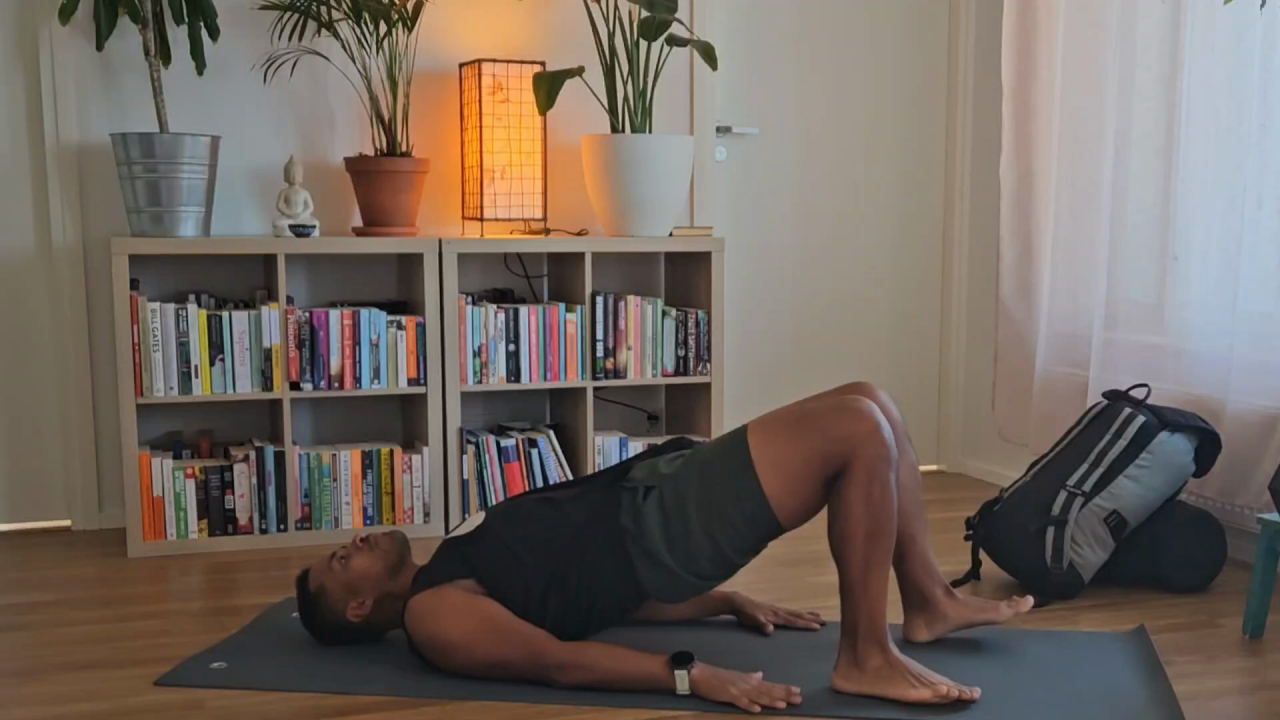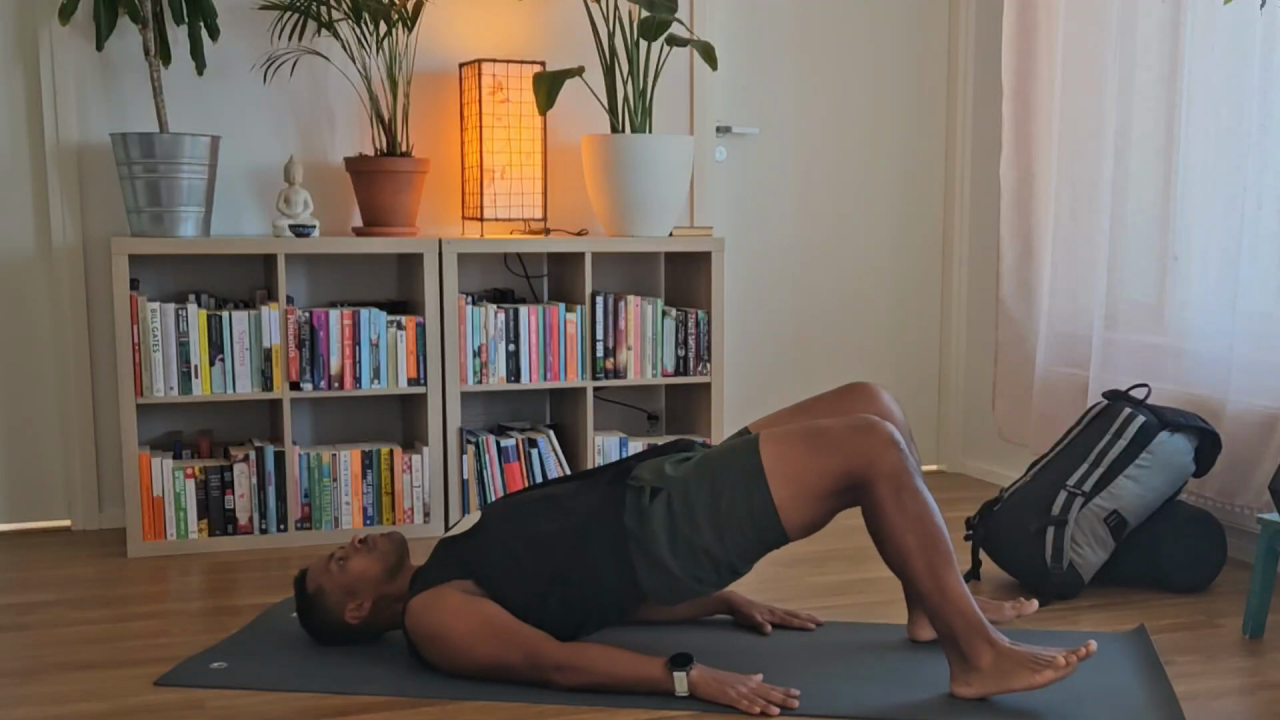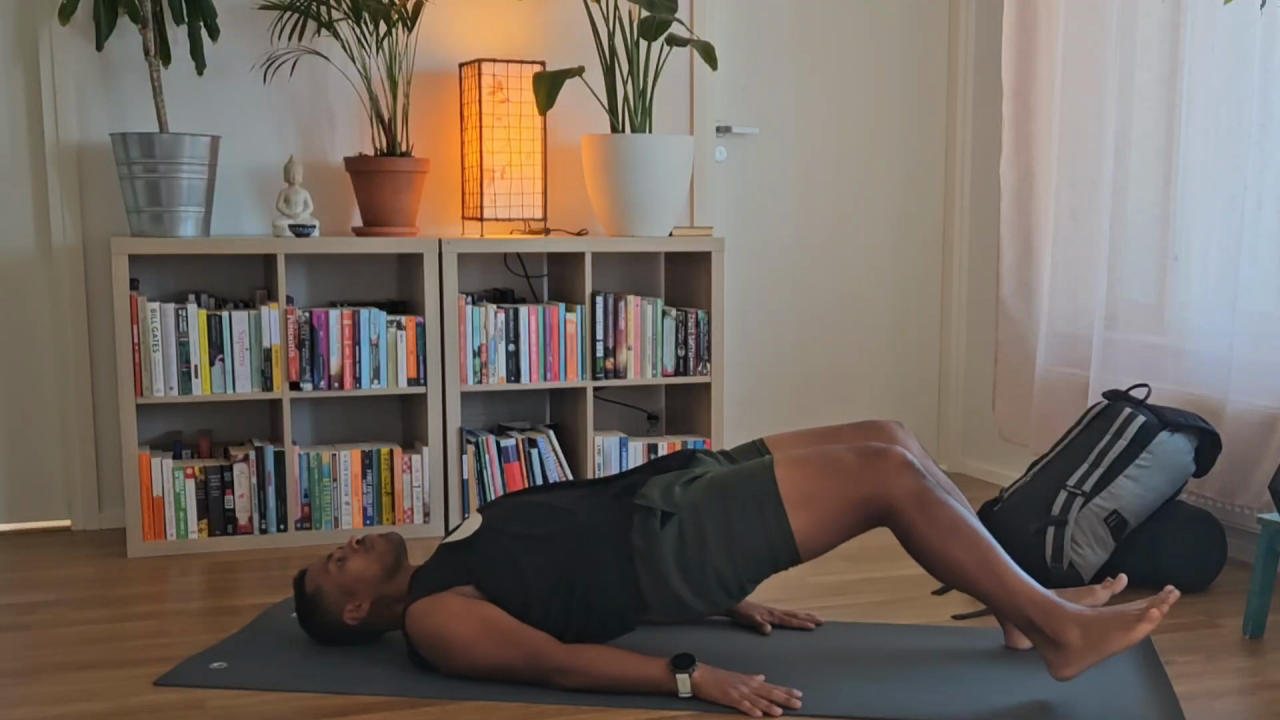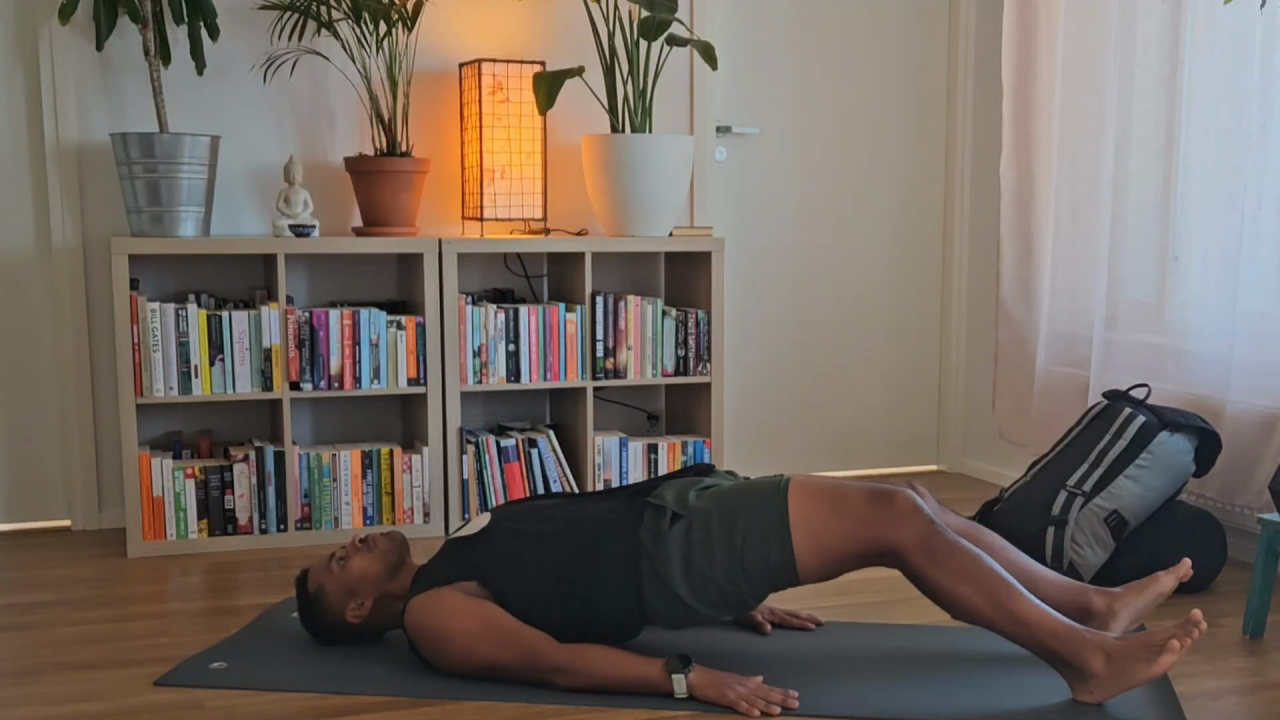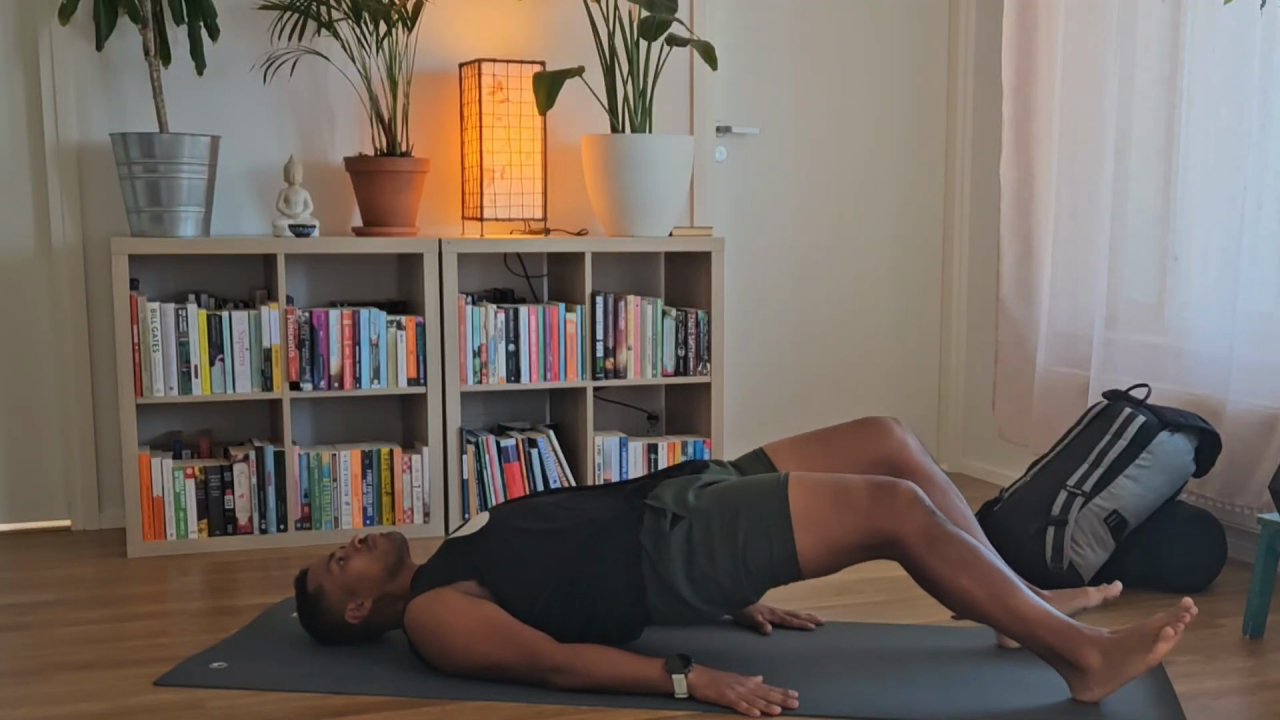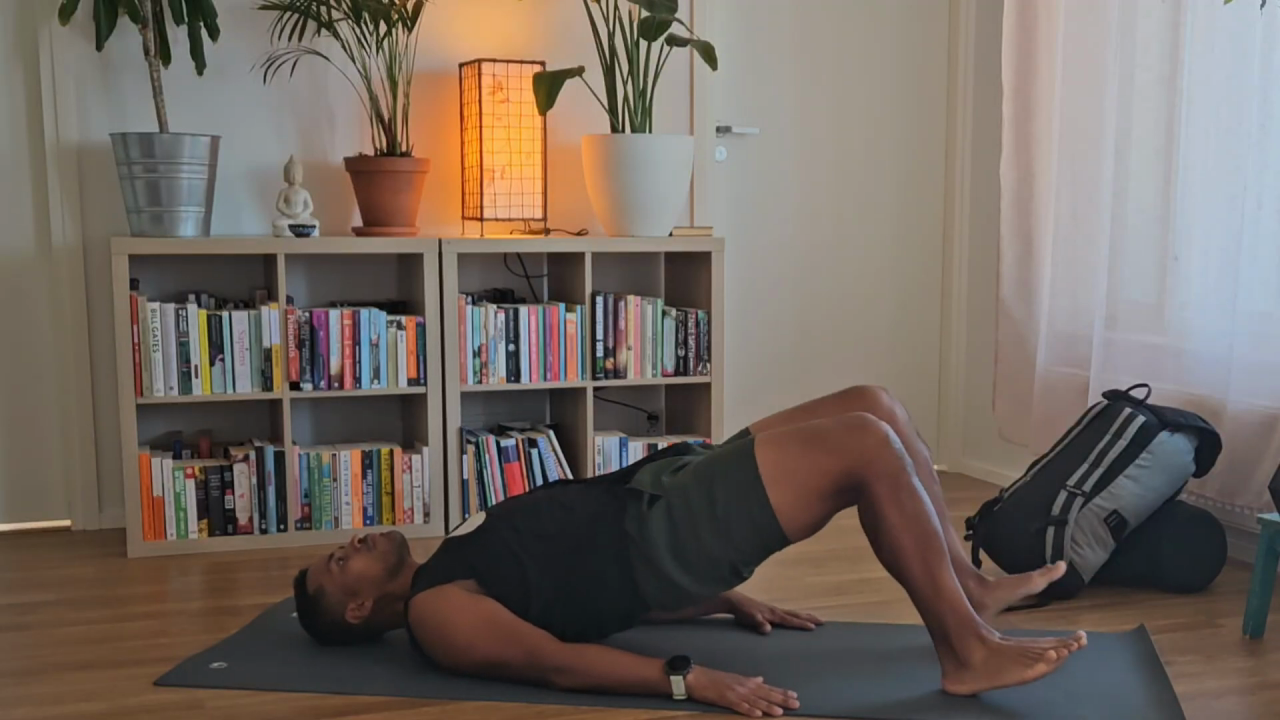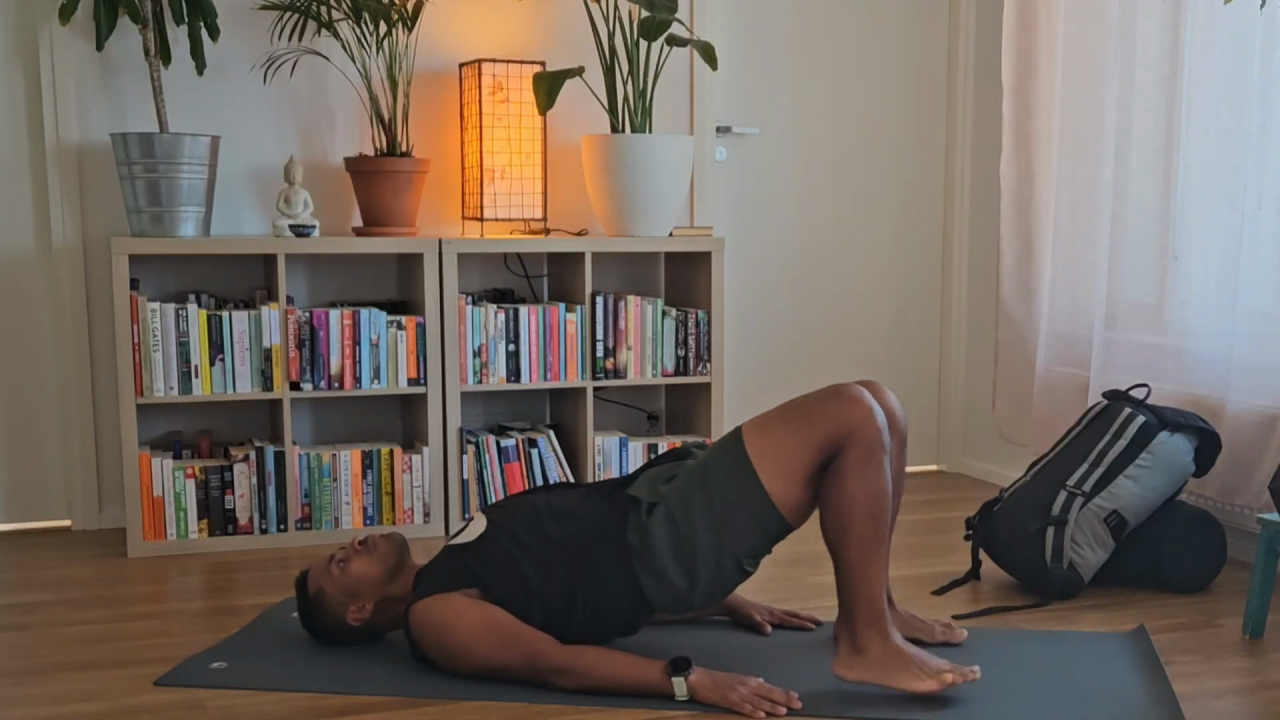
dt=0.7s
person 1, frame 1
left shoulder: (455, 574)
right shoulder: (433, 616)
right elbow: (557, 661)
left wrist: (730, 602)
left hip: (651, 494)
right hip: (657, 528)
left knee: (867, 404)
right knee: (859, 430)
left ankle: (929, 601)
right ankle: (867, 656)
person 1, frame 2
left shoulder: (452, 571)
right shoulder: (433, 618)
left wrist: (727, 601)
left hip: (657, 497)
right hip: (664, 524)
left knee: (870, 404)
right knee: (872, 448)
left ankle: (933, 604)
person 1, frame 3
left shoulder: (456, 568)
right shoulder: (434, 622)
left wrist: (727, 599)
left hip: (662, 497)
right hip: (671, 539)
left knee: (887, 441)
right knee: (889, 476)
left ankle: (1034, 605)
right ankle: (1062, 633)
person 1, frame 4
left shoulder: (457, 565)
right shoulder: (433, 618)
left wrist: (738, 602)
left hip: (674, 508)
right hip: (674, 546)
left knee: (909, 498)
right knee: (896, 517)
left ankle: (1091, 604)
person 1, frame 5
left shoulder: (459, 566)
right shoulder: (432, 617)
left wrist: (735, 598)
left hip: (675, 502)
right hip: (674, 547)
left knee: (887, 439)
right knee: (898, 511)
left ankle: (1024, 603)
person 1, frame 6
left shoulder: (453, 571)
right shoulder: (434, 615)
left wrist: (730, 598)
left hip: (656, 501)
right hip: (660, 534)
left knee: (873, 407)
right knee: (866, 444)
left ankle: (959, 586)
right ankle: (970, 652)
person 1, frame 7
left shoulder: (453, 572)
right shoulder: (436, 619)
right elbow: (556, 663)
left wrist: (719, 598)
left hip: (652, 499)
right hip: (663, 539)
left knee: (874, 403)
right knee: (851, 415)
left ankle: (868, 609)
right ankle: (870, 643)
